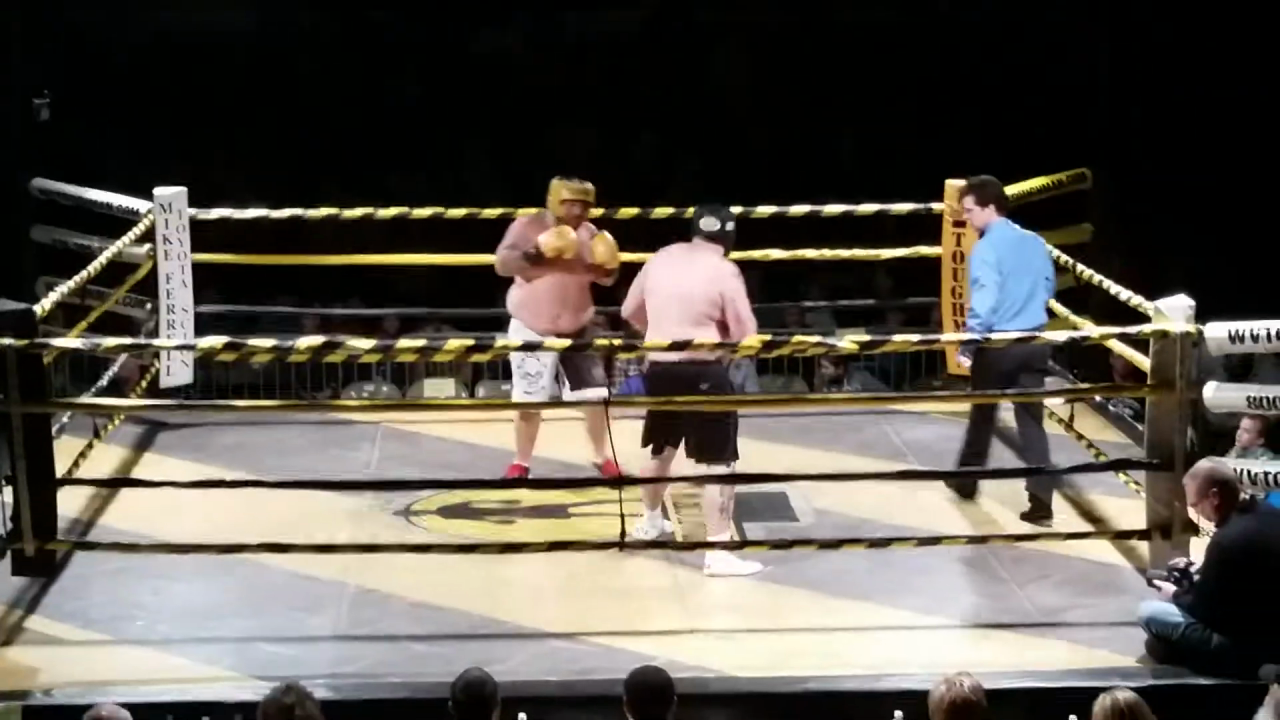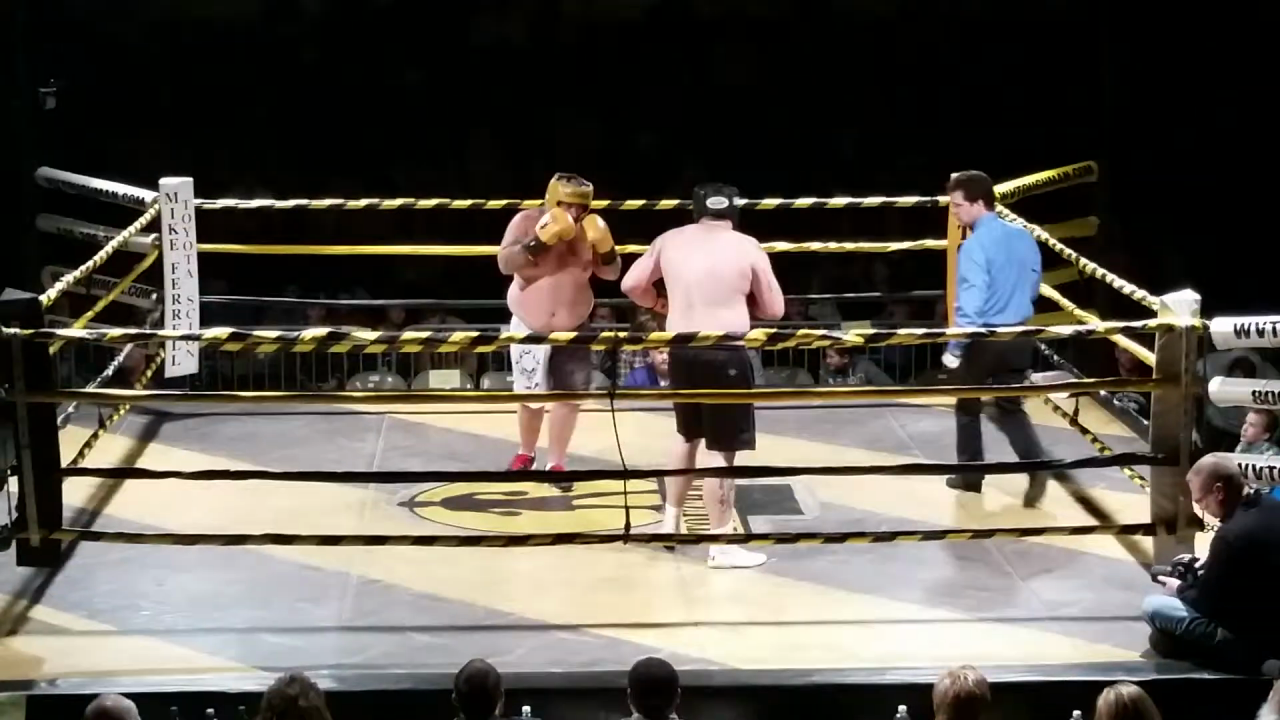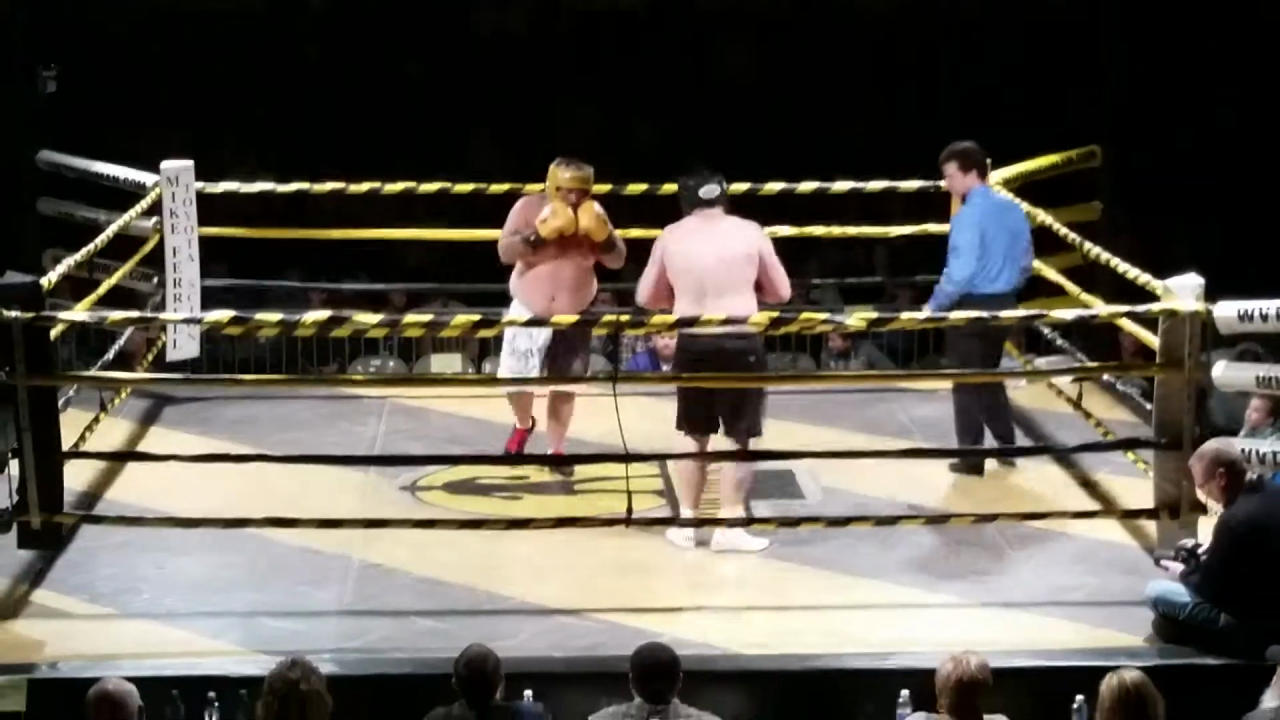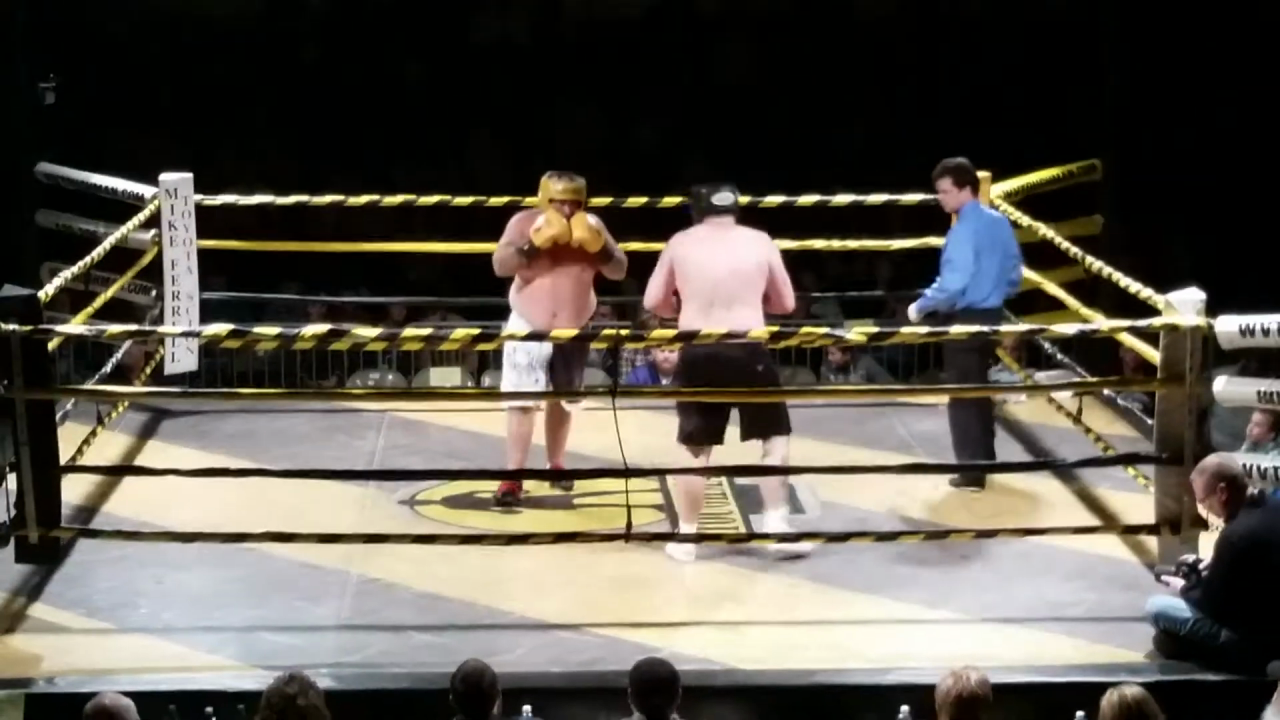
dt=0.2s
person 1, frame 1
left shoulder: (662, 258)
right shoulder: (724, 271)
left elbow: (631, 310)
right elbow: (745, 333)
left hip: (659, 368)
right hip: (701, 372)
left knee: (662, 448)
right knee: (718, 462)
left ankle: (650, 520)
right ankle: (717, 552)
person 1, frame 2
left shoulder: (671, 240)
right shoulder: (747, 247)
left elbow: (632, 285)
right elbow: (775, 308)
left hip: (682, 353)
right hip: (726, 356)
left knee: (689, 437)
right knee: (724, 452)
left ankle: (670, 522)
right ankle: (721, 545)
person 1, frame 3
left shoulder: (671, 236)
right shoulder: (750, 233)
left elbow: (646, 297)
right elbow: (781, 292)
left hip: (691, 345)
right hip: (739, 344)
left knee: (696, 437)
right knee: (741, 438)
left ankle: (685, 523)
right ankle: (728, 528)
person 1, frame 4
left shoulder: (680, 242)
right shoulder: (760, 243)
left elbow: (653, 302)
right elbow: (785, 303)
left hip: (696, 356)
right hip: (747, 353)
left knee: (695, 450)
right knee: (775, 436)
left ankle: (686, 537)
right ankle: (776, 524)
person 2, frame 1
left shoulder: (987, 248)
right shoulder: (1036, 244)
left elbow: (982, 305)
right elbow: (1047, 289)
left wrist: (966, 347)
left hip: (998, 345)
right hip: (1034, 342)
left knee: (982, 417)
right knee: (1031, 422)
left ankle: (966, 481)
right ankle: (1041, 502)
person 2, frame 2
left shoulder: (975, 245)
right shoulder: (1024, 238)
left elbow: (970, 302)
right elbow: (1032, 286)
left wrist: (954, 347)
left hip: (983, 339)
right hip: (1018, 336)
left knee: (968, 408)
right knee: (1010, 409)
left ankle: (970, 476)
right ankle: (1037, 469)
person 2, frame 3
left shoulder: (969, 215)
right shoulder: (1013, 210)
left elbow: (959, 271)
right elbow: (1025, 262)
left wrist: (933, 306)
left hip: (972, 307)
right hip: (1004, 304)
left knee: (967, 385)
right knee: (989, 377)
left ankle: (971, 459)
right ankle: (1006, 444)
person 2, frame 4
left shoulder: (964, 230)
right shoulder: (1001, 223)
left elbow: (952, 284)
right elbow: (1013, 275)
left wrist: (920, 307)
left hip: (965, 320)
right hip: (993, 317)
left knee: (962, 397)
right knee: (979, 389)
left ankle: (972, 471)
right ankle: (984, 458)
person 3, frame 1
left shoulder: (589, 234)
right shoulder: (527, 225)
left elbow: (605, 278)
right elbow: (502, 264)
left wrist: (610, 263)
right wrist: (538, 252)
left hip: (577, 327)
right hip: (532, 328)
left knee: (595, 393)
right knee: (528, 400)
left ankle: (603, 457)
right ankle: (520, 463)
person 3, frame 2
left shoulder: (588, 229)
right shoulder: (526, 221)
left elbow: (611, 273)
right elbow: (506, 263)
left wrist: (605, 248)
right wrist: (539, 241)
left hip: (573, 326)
right hip: (530, 325)
left knee: (567, 396)
right knee: (530, 396)
left ankle: (556, 463)
right ankle: (526, 452)
person 3, frame 3
left shoulder: (592, 214)
right shoulder: (528, 207)
left elbow: (616, 260)
right elbow: (505, 252)
left wrist: (603, 236)
right wrist: (538, 234)
left hip: (574, 313)
right hip: (529, 310)
left knee: (564, 385)
right knee: (516, 379)
left ankle: (556, 449)
right ankle: (523, 423)
person 3, frame 4
left shoulder: (591, 226)
right shoulder: (524, 222)
left elbow: (619, 270)
right elbow: (500, 264)
left wrist: (598, 246)
right wrist: (533, 244)
left hip: (573, 328)
right hip: (528, 325)
left knee: (561, 401)
right knee: (520, 400)
left ankle: (555, 465)
right ankle: (513, 478)
person 4, frame 1
left shoulder: (1228, 540)
left elbow: (1205, 608)
left wrist: (1176, 595)
right wrist: (1203, 571)
left hip: (1249, 647)
left knee: (1148, 612)
person 4, frame 2
left shoulder: (1232, 535)
left elbow: (1208, 603)
left wrist: (1180, 589)
right wrist: (1207, 565)
left hip: (1254, 642)
left knee: (1153, 607)
person 4, frame 3
left shoulder: (1235, 520)
left elbow: (1211, 588)
left wrist: (1183, 574)
right wrist: (1208, 552)
left hip: (1257, 628)
left knee: (1156, 591)
person 4, frame 4
left shoulder: (1237, 535)
left elbow: (1213, 603)
left wrist: (1185, 589)
right wrist: (1209, 568)
left hip: (1258, 642)
left knee: (1156, 607)
